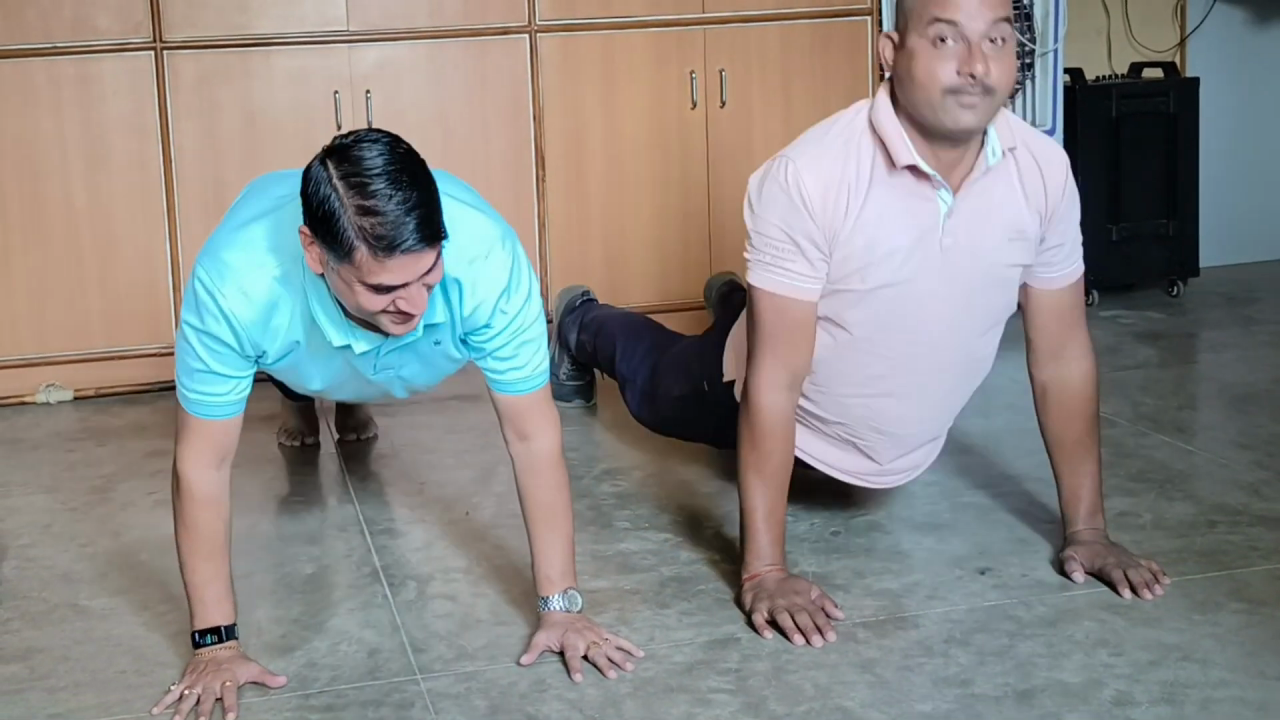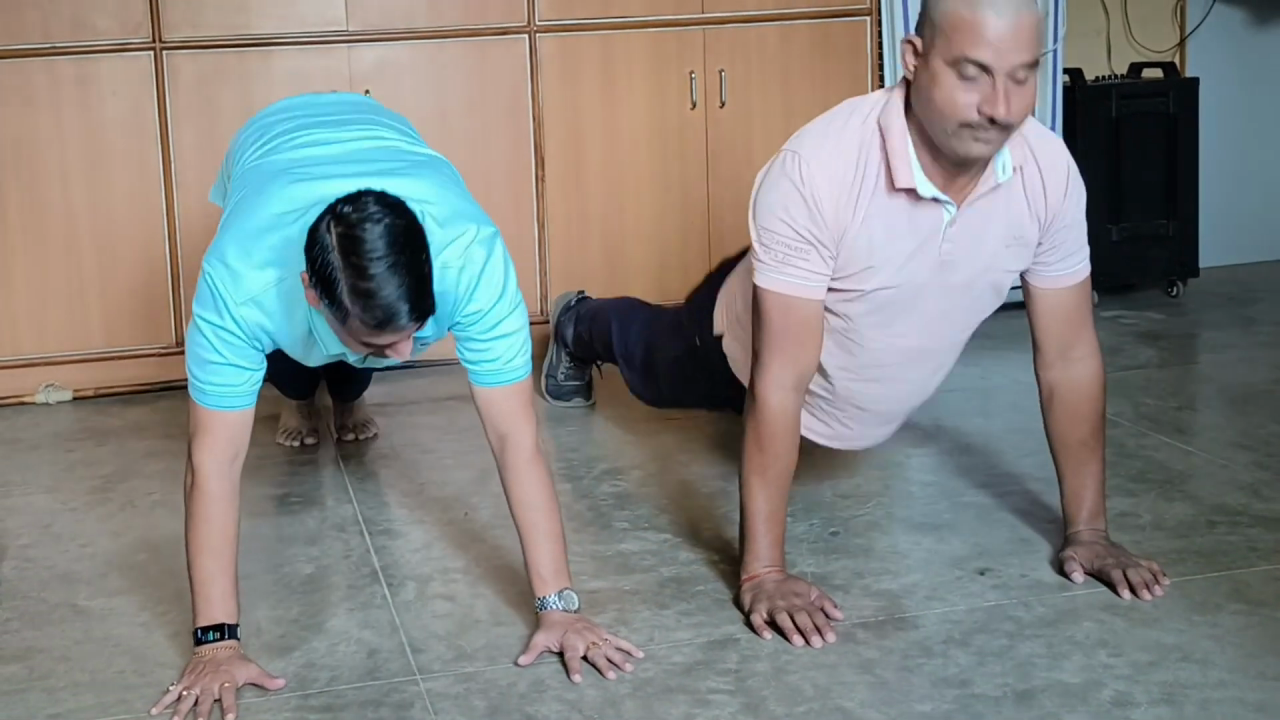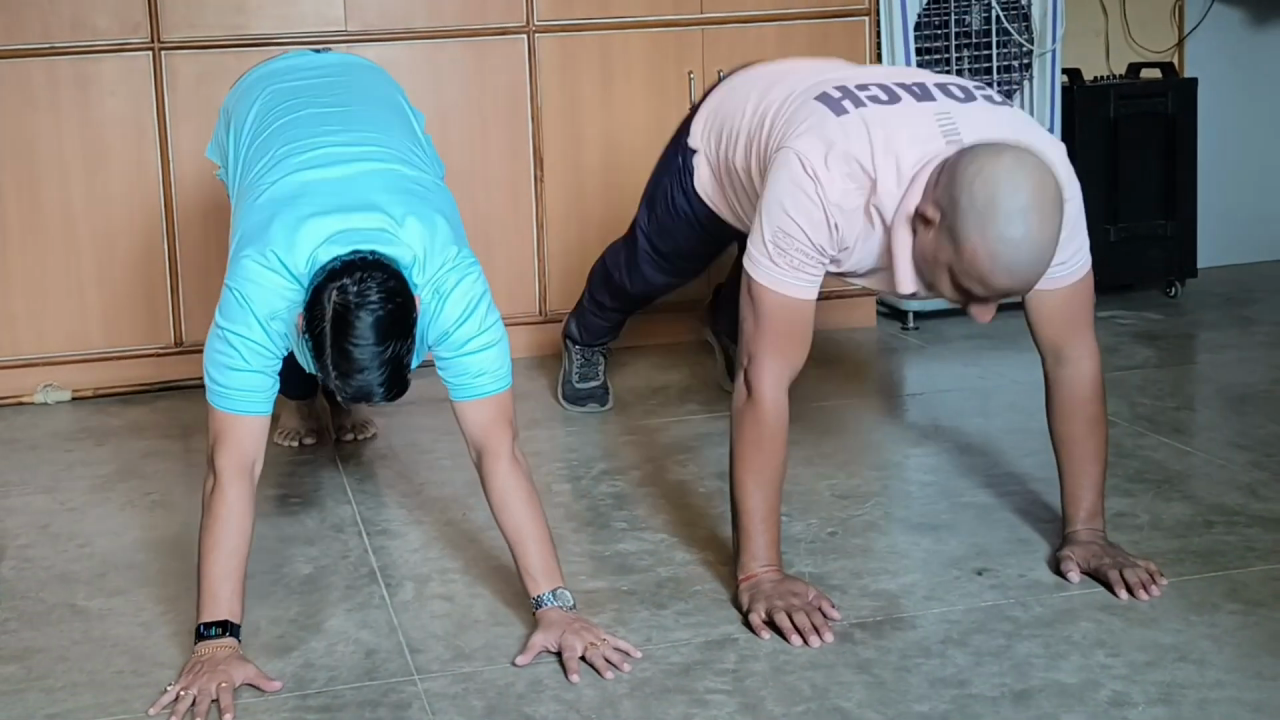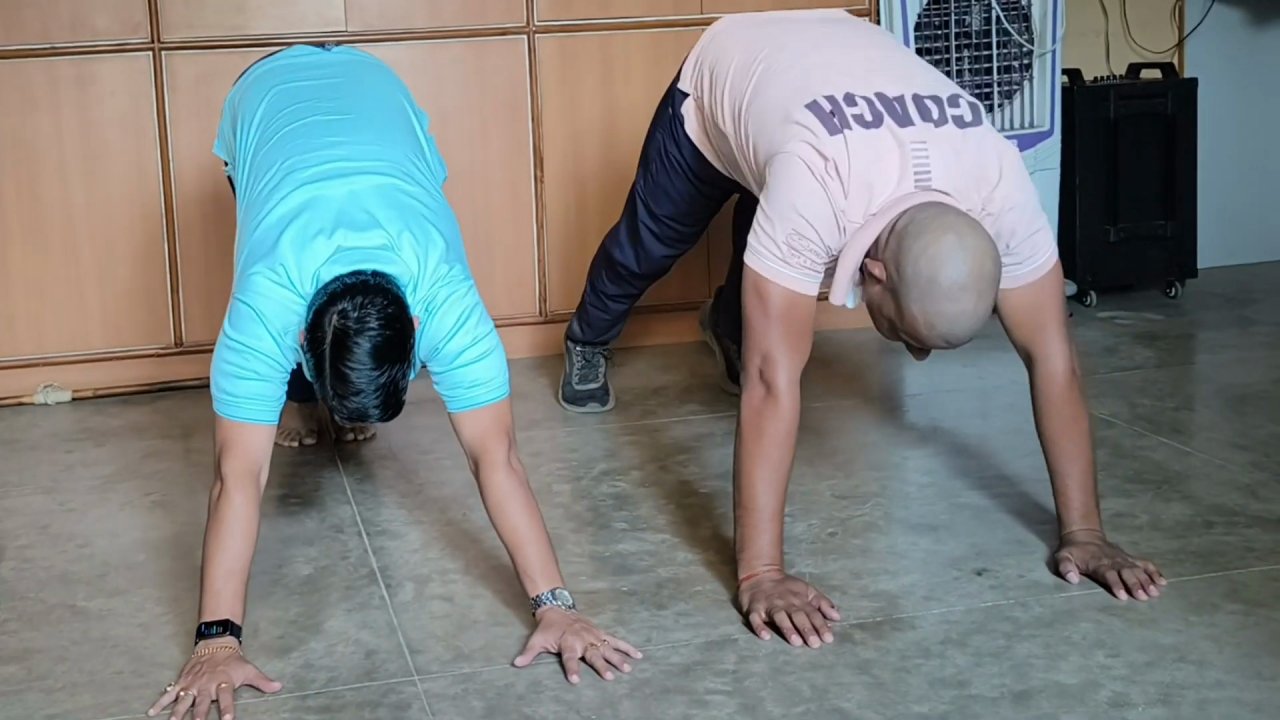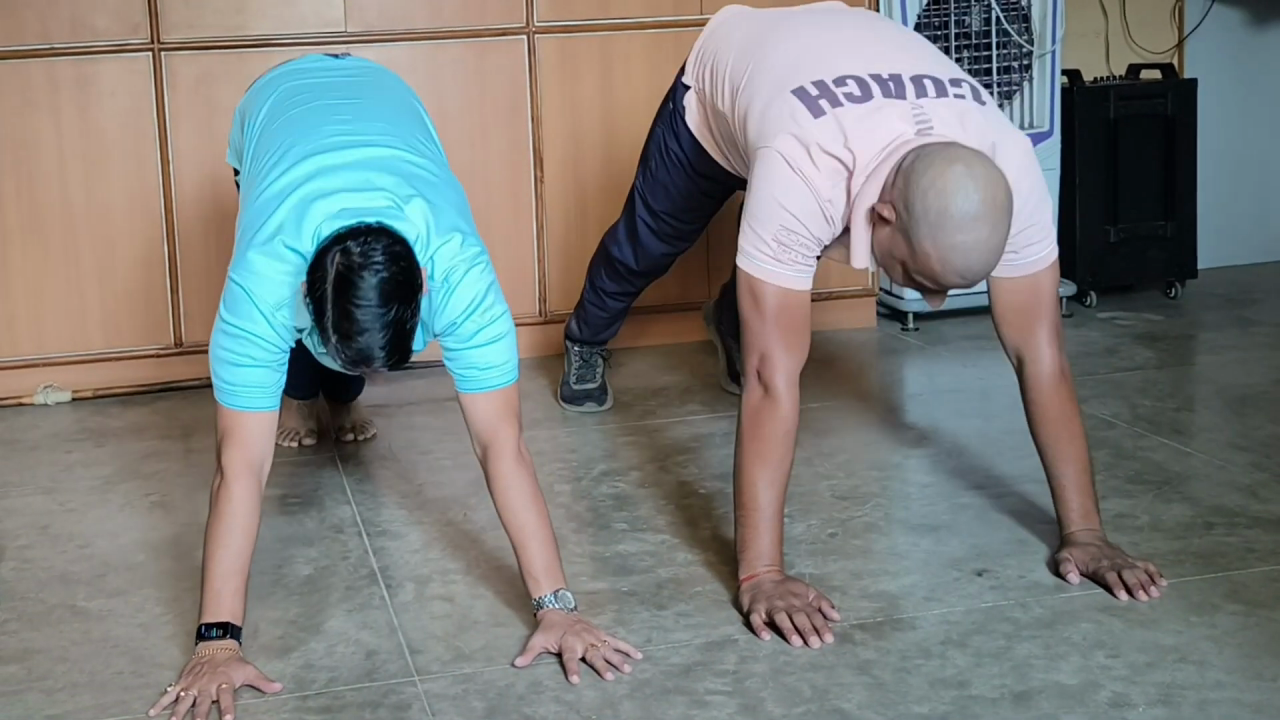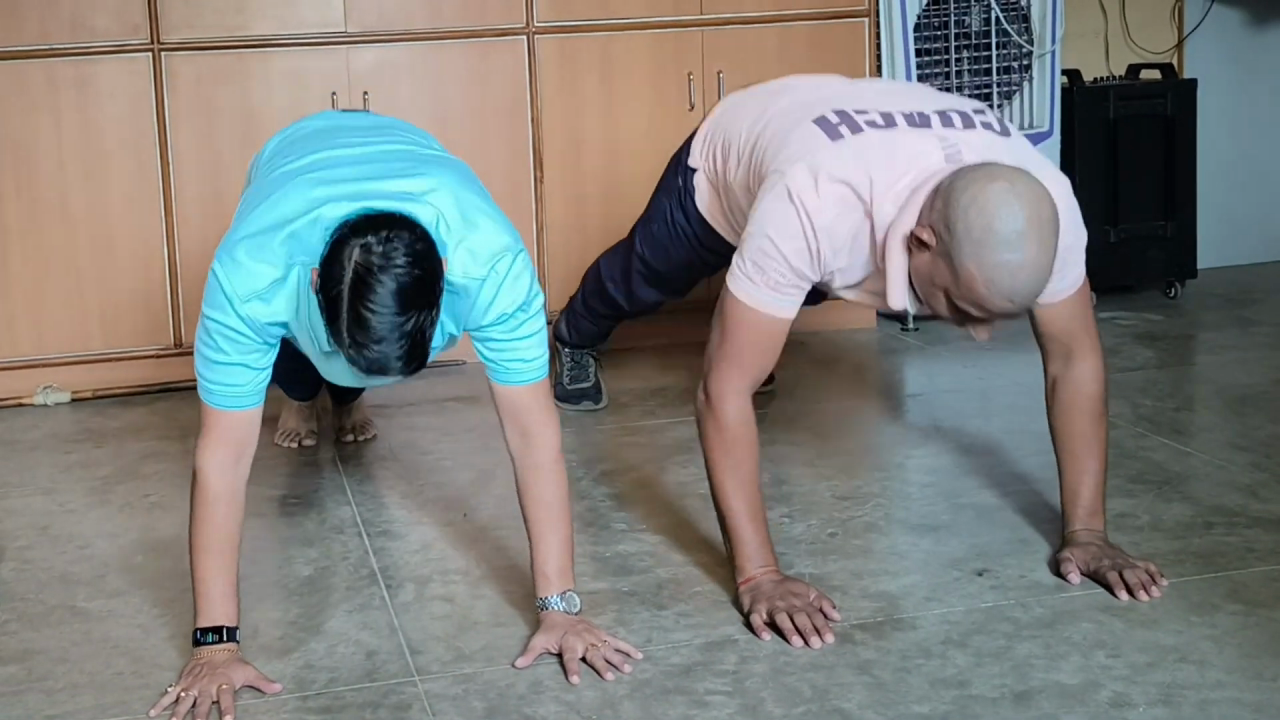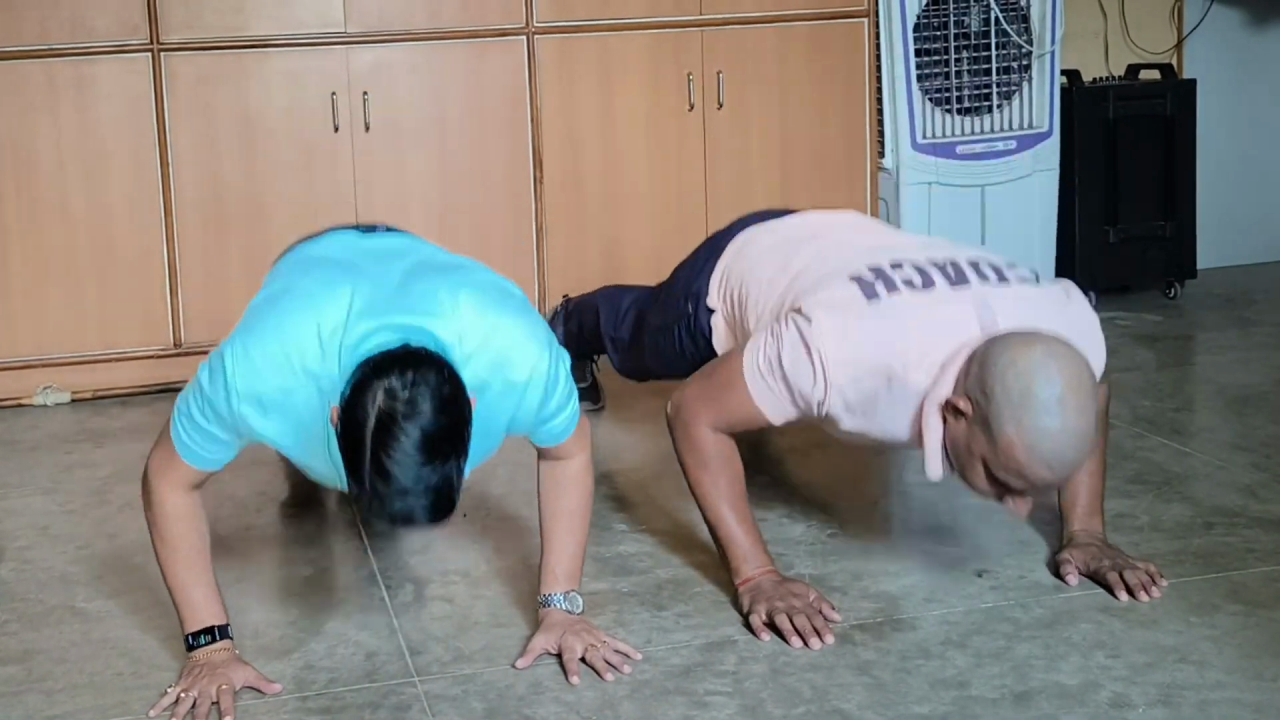
dt=0.2s
person 1, frame 1
left shoulder: (1043, 173)
right shoulder: (806, 179)
left elbow: (1063, 358)
right elbow: (771, 381)
left wrist: (1086, 528)
right wrist: (763, 572)
right hip: (774, 407)
right knee: (655, 390)
right ankle: (582, 328)
person 1, frame 2
left shoulder: (1049, 170)
right shoulder: (817, 169)
left elbow: (1069, 358)
right elbow: (780, 382)
left wrist: (1087, 531)
right wrist: (763, 571)
right hip: (754, 355)
right knee: (653, 360)
right ankle: (579, 327)
person 1, frame 3
left shoulder: (1046, 179)
right shoulder: (825, 177)
left elbow: (1072, 357)
right elbow: (766, 381)
left wrist: (1087, 532)
right wrist: (759, 571)
right hip: (727, 138)
right knee: (653, 263)
left ankle: (730, 326)
right ankle: (585, 335)
person 1, frame 4
left shoulder: (999, 189)
right shoulder: (818, 193)
left elbow: (1050, 356)
right elbow: (774, 380)
left wrist: (1083, 531)
right wrist: (759, 574)
right hip: (727, 67)
left knee: (762, 264)
right knee: (647, 247)
left ankle: (728, 328)
right ankle: (589, 340)
person 1, frame 5
left shoulder: (1006, 165)
right shoulder: (805, 174)
left elbow: (1037, 353)
right elbow: (773, 379)
left wrist: (1083, 533)
right wrist: (760, 574)
left knee: (771, 269)
right knee: (646, 245)
left ankle: (731, 326)
right ankle: (586, 341)
person 1, frame 6
left shoulder: (1044, 198)
right shoulder: (816, 205)
left elbow: (1075, 359)
right elbow: (725, 390)
left wrist: (1086, 531)
right wrist: (757, 575)
right hip: (729, 153)
left knee: (784, 294)
right knee: (641, 282)
left ankle: (741, 319)
right ankle: (574, 338)
person 1, frame 7
left shoulder: (1070, 331)
right shoulder: (845, 355)
right elbow: (692, 415)
left wrist: (1086, 533)
right wrist: (756, 577)
left hip: (864, 257)
right hip: (740, 269)
right knee: (638, 344)
right ankle: (571, 326)
person 2, frame 1
left shoulder: (484, 250)
right shoulder: (236, 276)
left elbow: (533, 435)
right elbow: (201, 467)
left wrist: (561, 605)
right wrist: (215, 641)
left ankle: (355, 405)
right ankle: (299, 406)
person 2, frame 2
left shoulder: (468, 251)
right shoulder: (244, 273)
left elbow: (515, 438)
right elbow: (215, 463)
left wrist: (558, 605)
right wrist: (216, 641)
right knee: (292, 349)
left ankle: (347, 392)
right ankle: (298, 394)
person 2, frame 3
left shoulder: (449, 283)
right shoulder: (260, 292)
left elbow: (495, 449)
right elbow: (233, 470)
left wrist: (554, 604)
right wrist: (217, 640)
right knee: (295, 361)
left ankle: (340, 402)
right ankle: (300, 395)
person 2, frame 4
left shoulder: (444, 299)
right shoulder: (272, 308)
left elbow: (495, 459)
right elbow: (240, 477)
left wrist: (554, 605)
right wrist: (218, 640)
left ankle: (312, 394)
right ankle: (298, 399)
person 2, frame 5
left shoulder: (456, 270)
right shoulder: (267, 279)
left elbow: (501, 445)
right elbow: (242, 468)
left wrist: (556, 605)
right wrist: (217, 642)
left ankle: (342, 400)
right ankle: (300, 397)
person 2, frame 6
left shoulder: (490, 255)
right shoulder: (255, 266)
left elbow: (534, 429)
right elbow: (221, 458)
left wrist: (559, 606)
right wrist: (215, 642)
left knee: (355, 378)
right knee: (298, 352)
left ankle: (347, 397)
right ankle: (299, 397)
person 2, frame 7
left shoulder: (519, 353)
right shoulder: (257, 373)
left elbow: (568, 451)
right elbow: (168, 480)
left wrist: (561, 604)
right wrist: (210, 641)
